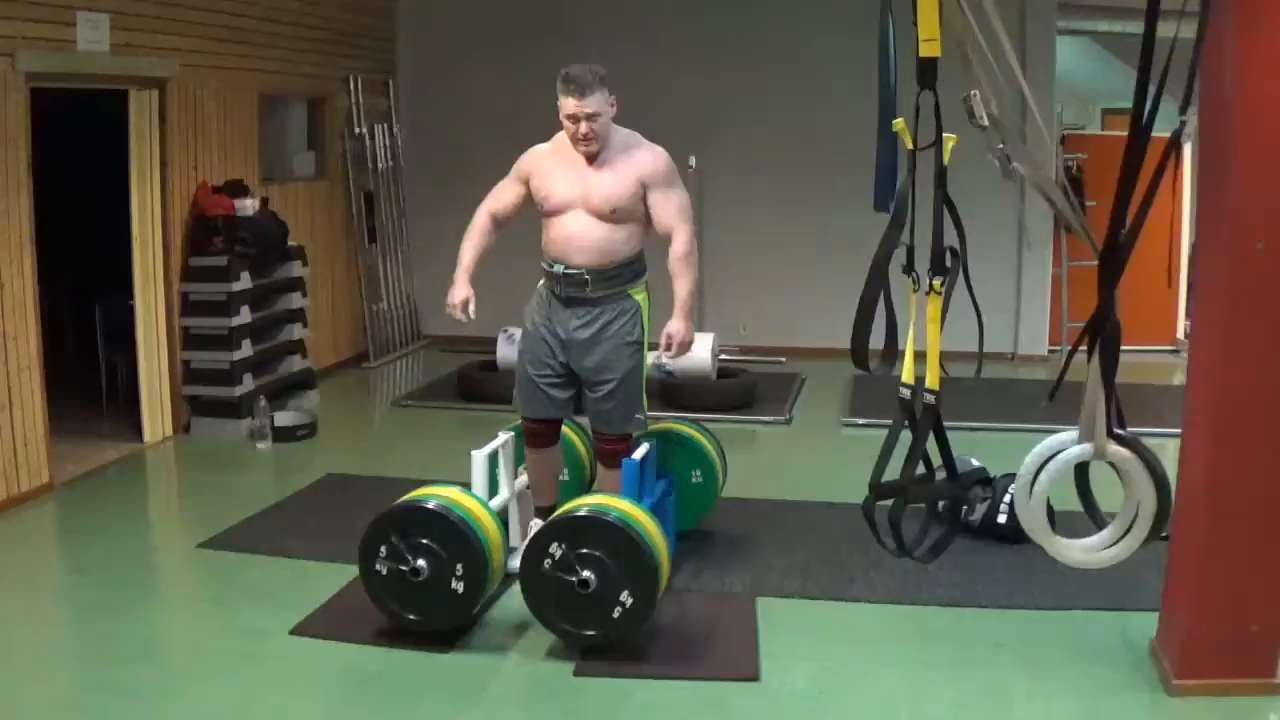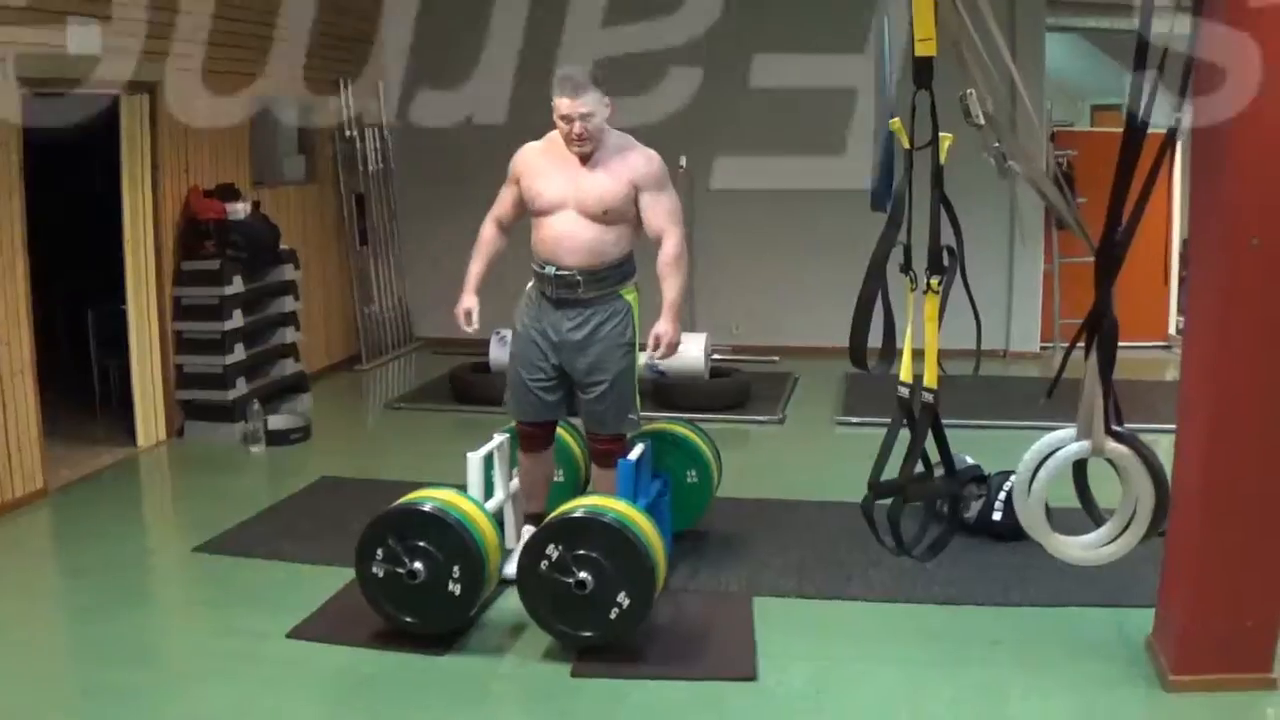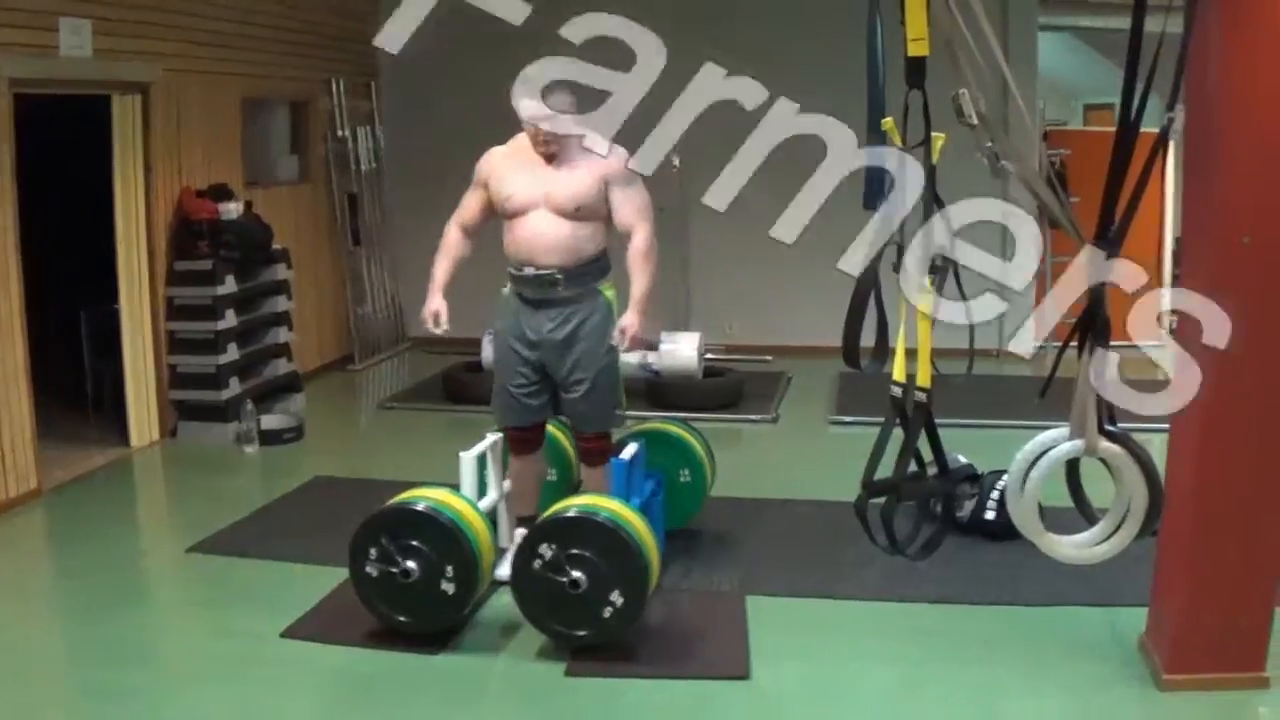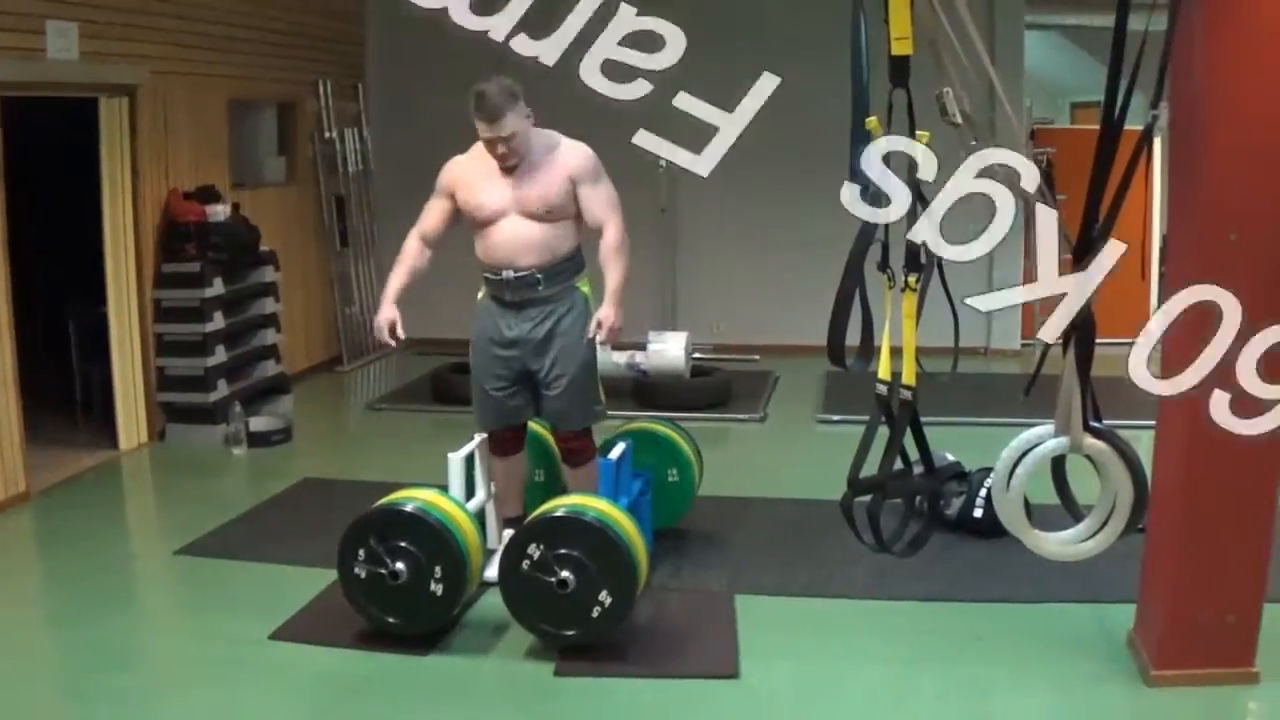
dt=0.3s
person 1, frame 1
left shoulder: (649, 161)
right shoulder: (539, 159)
left elbow: (680, 236)
right elbow: (489, 214)
left wrist: (681, 312)
right wrist: (462, 277)
left hip: (614, 308)
right hip: (550, 302)
left knee: (612, 433)
right knee: (537, 422)
right ankle: (542, 523)
person 1, frame 2
left shoulder: (640, 163)
right shoulder: (529, 159)
left elbow: (670, 240)
right elbow: (497, 223)
left wrist: (669, 314)
right wrist: (470, 287)
left hip: (605, 308)
right hip: (540, 304)
left knee: (606, 435)
right knee: (532, 426)
right ankle: (533, 531)
person 1, frame 3
left shoulder: (608, 161)
right shoulder: (496, 162)
left elbow: (641, 235)
right elbow: (461, 228)
left wrist: (637, 305)
right wrist: (437, 289)
left hip: (583, 305)
right hip: (519, 307)
left knee: (591, 432)
right knee: (520, 430)
right ankle: (524, 535)
person 1, frame 4
left shoulder: (574, 158)
right shoulder: (459, 172)
left elbow: (611, 229)
right elbow: (422, 239)
left wrist: (612, 300)
right wrist: (390, 299)
left hip: (560, 304)
right hip: (496, 309)
left knee: (572, 431)
right knee: (503, 431)
right ankle: (511, 535)
